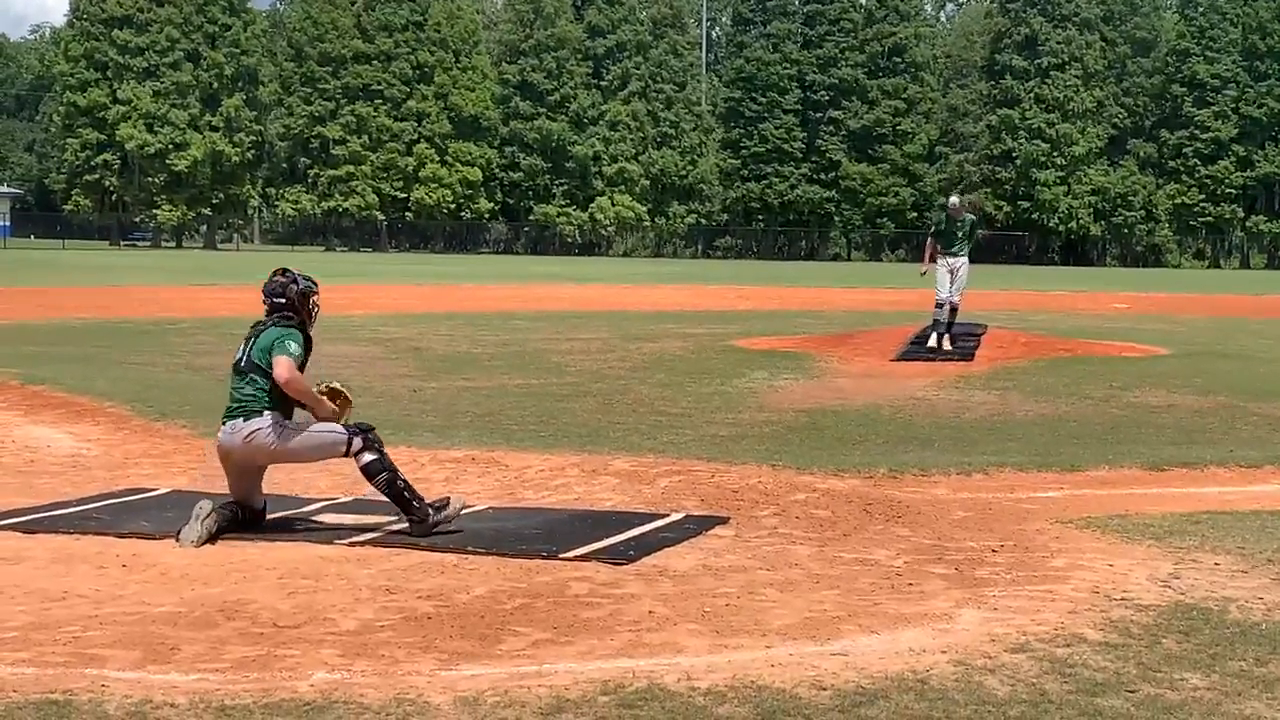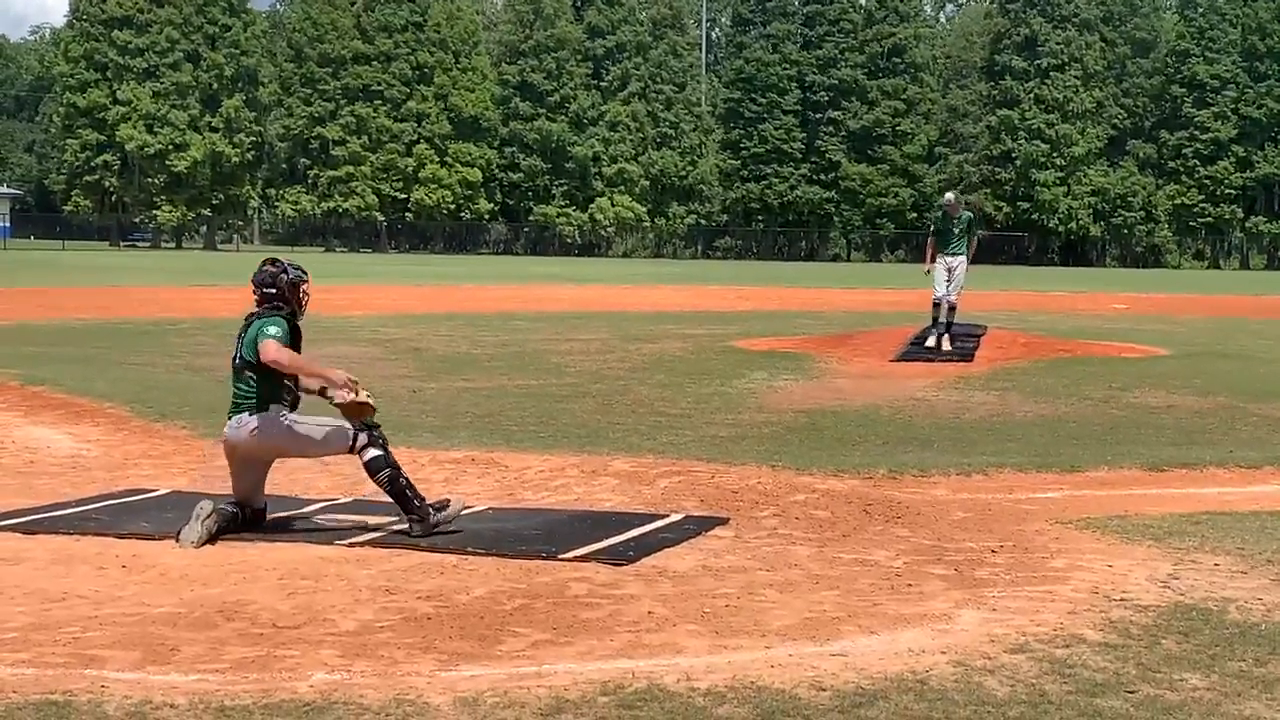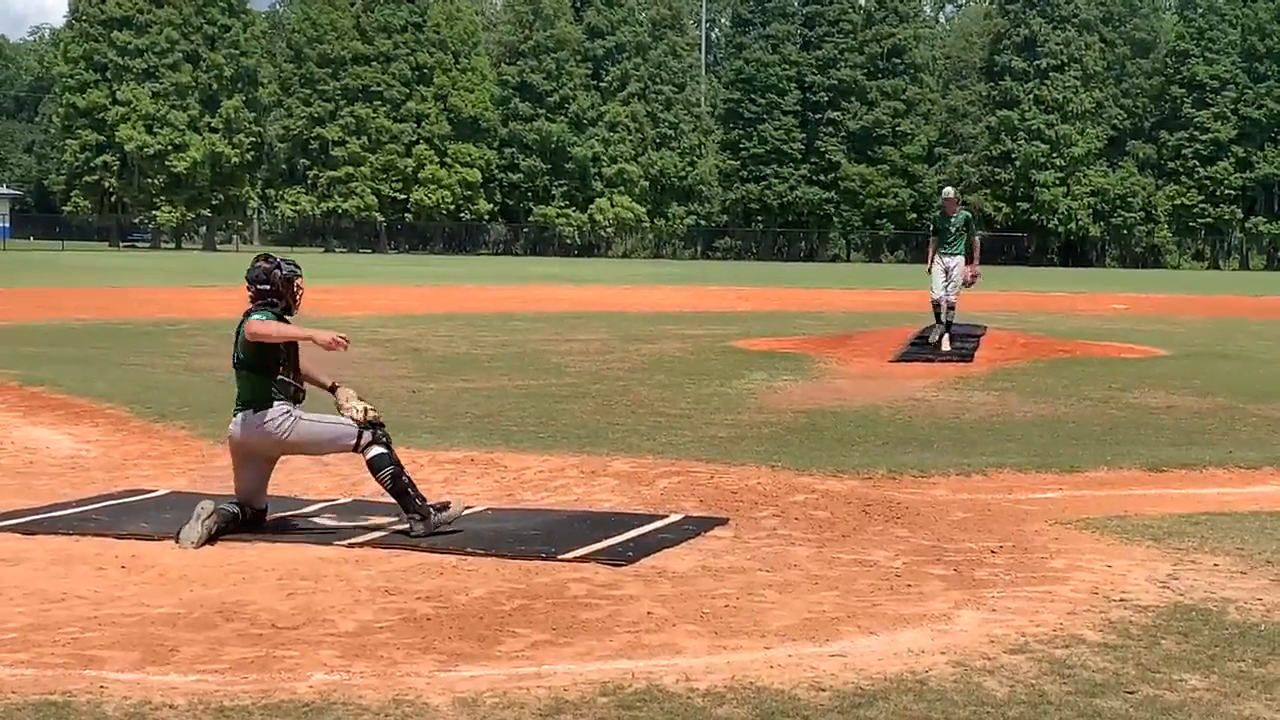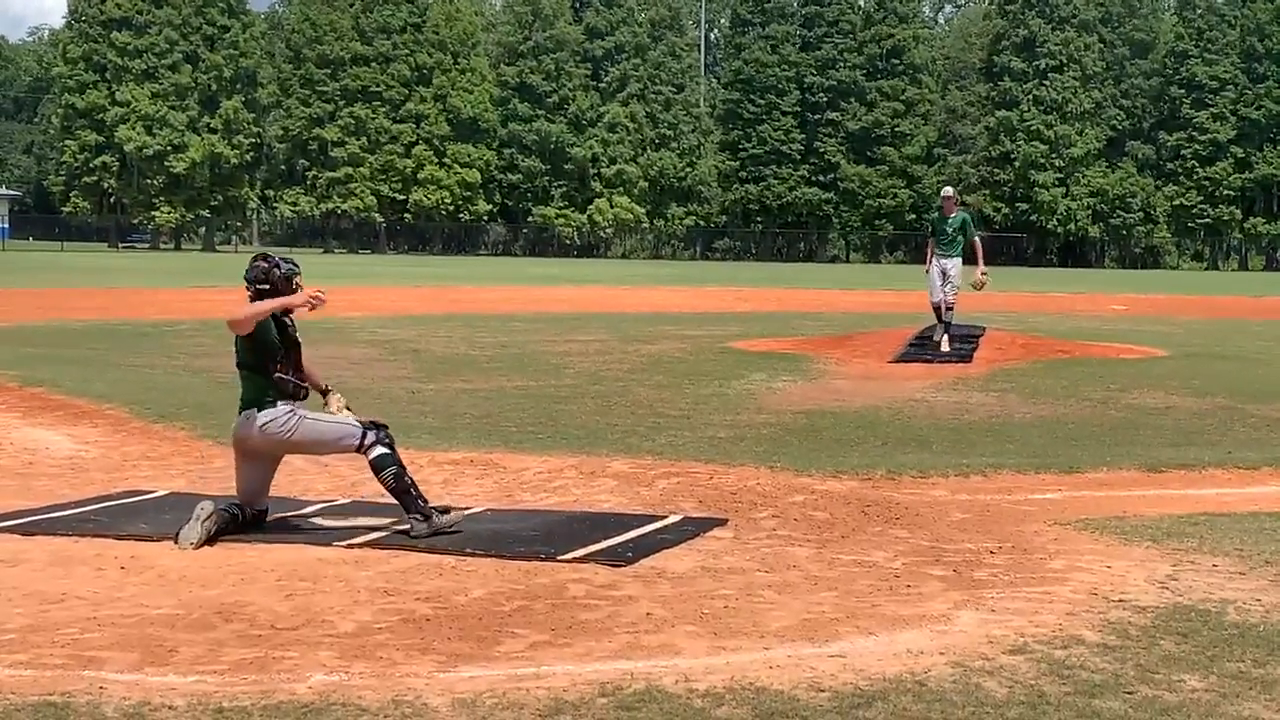
dt=0.1s
person 1, frame 1
left shoulder: (258, 335)
right shoulder: (288, 333)
right elbow: (285, 376)
left wrist: (306, 401)
right wrist: (319, 404)
left hip: (228, 438)
right hip: (261, 430)
left knee: (251, 512)
right knee: (361, 438)
left ankle: (215, 518)
right ankle: (420, 514)
person 1, frame 2
left shoulder: (258, 323)
right shoulder: (276, 324)
right elbow: (272, 356)
left wrist: (326, 389)
right wrist: (328, 374)
left hip: (235, 433)
right hip: (269, 424)
left knee: (250, 512)
right knee: (367, 436)
left ankle: (215, 518)
right ankle: (419, 515)
person 1, frame 3
left shoulder: (261, 318)
right shoulder: (264, 318)
left elbow: (294, 366)
right elbow: (252, 332)
left wrist: (335, 388)
right wrist: (313, 334)
left hip: (242, 430)
right hip: (272, 421)
left knee: (251, 511)
right knee: (371, 434)
left ankle: (215, 518)
right ankle: (420, 515)
person 1, frame 4
left shoulder: (275, 322)
right shoulder: (261, 322)
left elbow: (295, 364)
right elbow: (235, 318)
left wrist: (326, 391)
right wrist: (290, 301)
left hip: (248, 429)
right hip: (277, 420)
left knee: (251, 511)
right knee: (374, 436)
left ankle: (214, 519)
right ankle: (420, 515)
